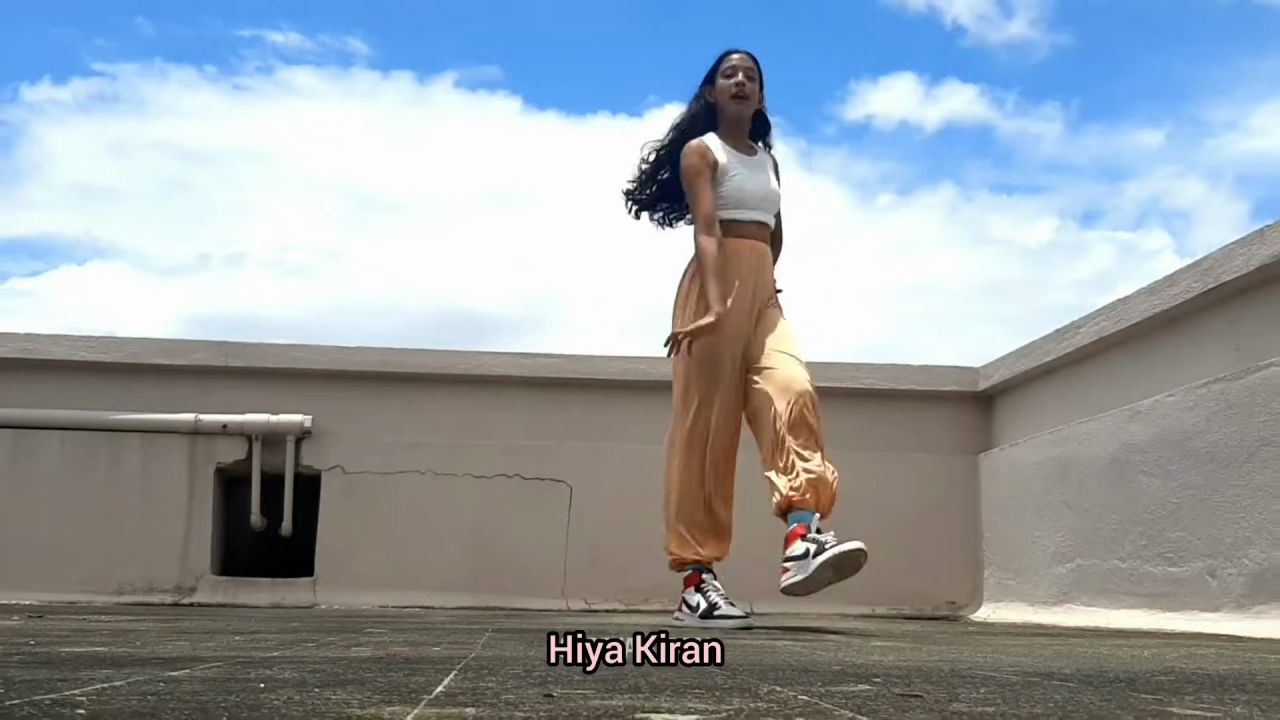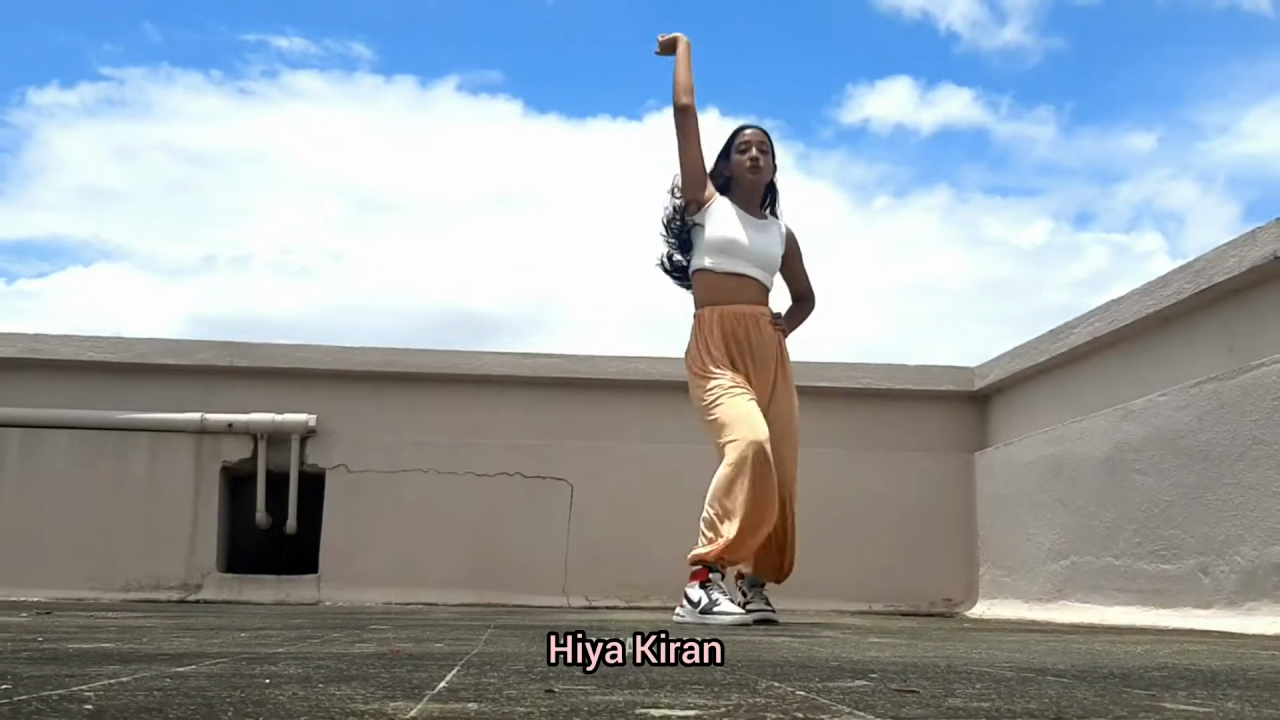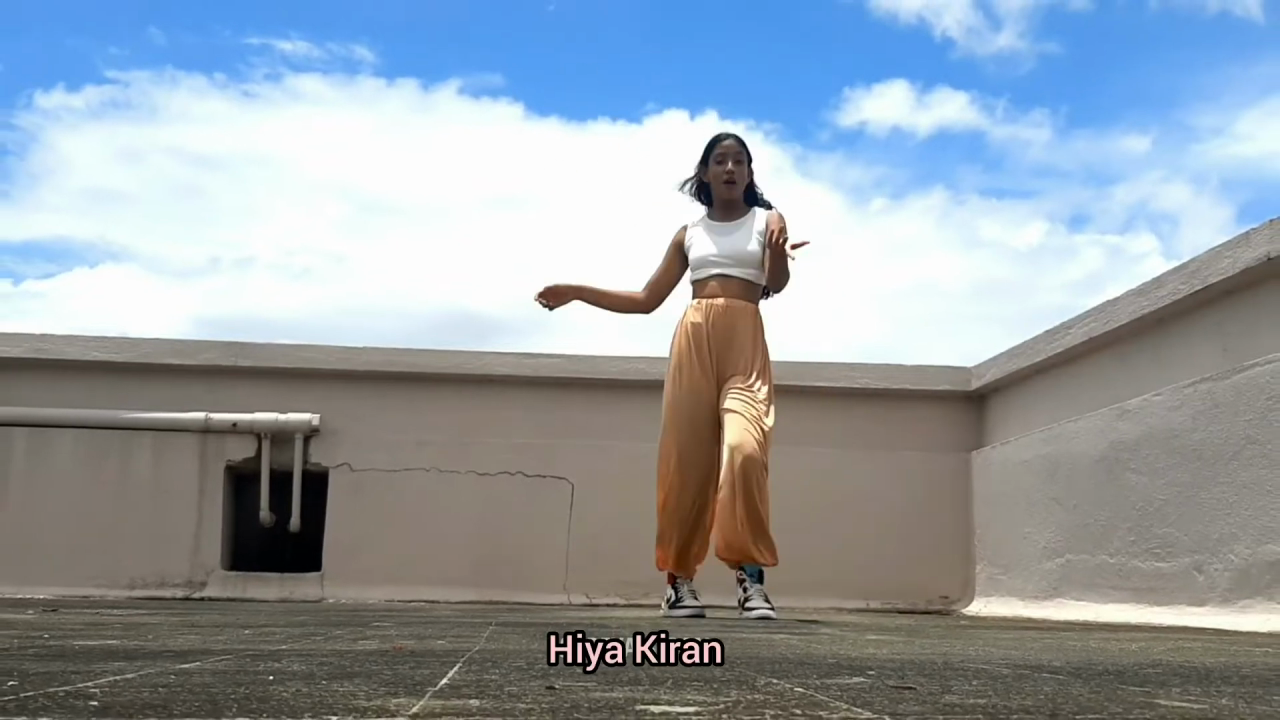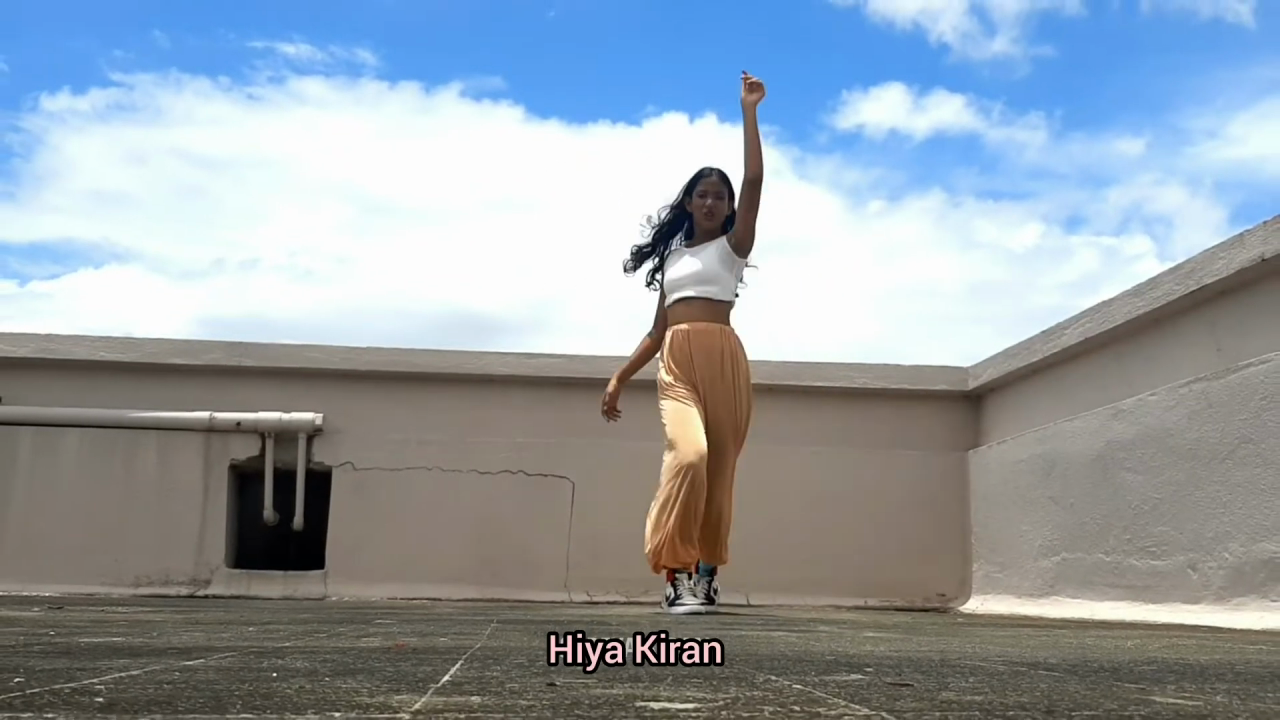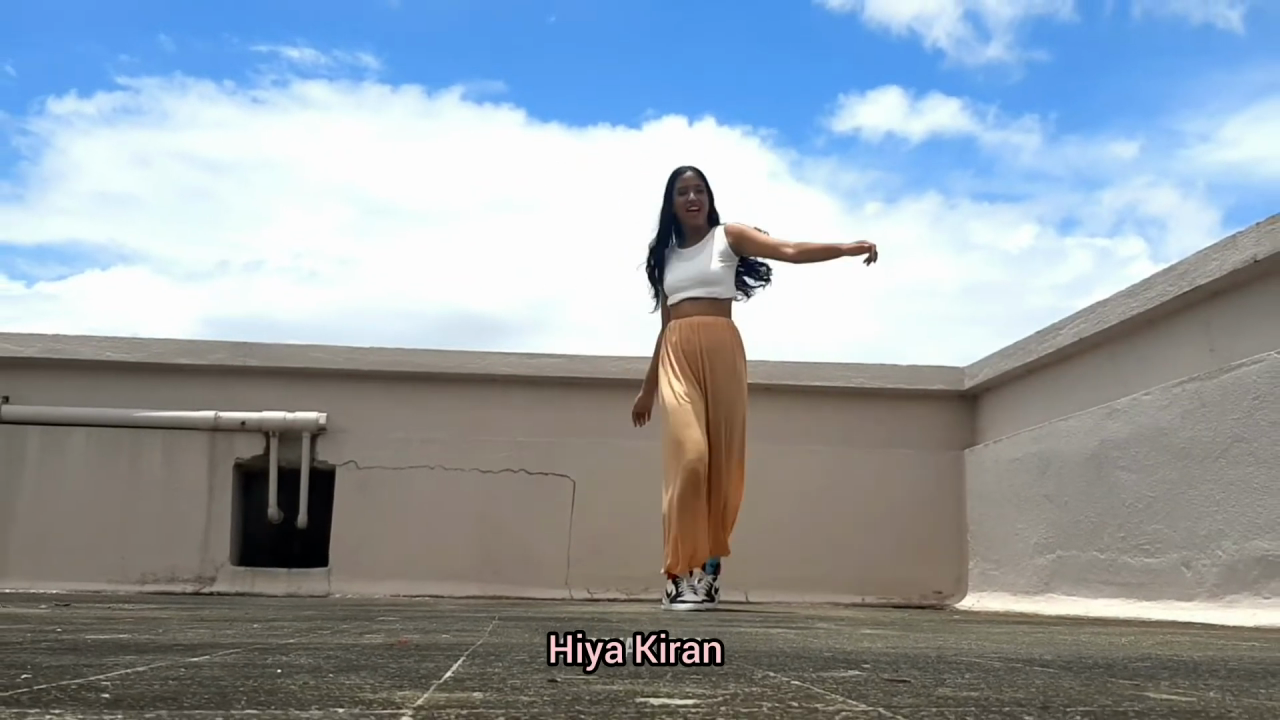
dt=0.5s
person 1, frame 1
left shoulder: (768, 161)
right shoulder: (698, 151)
right elbow: (705, 231)
left wrist: (761, 277)
right wrist: (712, 307)
left hip: (762, 293)
right hip: (713, 290)
left knee: (791, 393)
right knee: (705, 426)
left ankle: (804, 541)
right ankle: (696, 579)
person 1, frame 2
left shoulder: (781, 234)
right shoulder: (705, 200)
left elbow: (805, 296)
right elbow: (683, 111)
left wrist: (782, 326)
right wrist: (682, 50)
left hip: (766, 350)
right hip: (713, 347)
left knee: (776, 471)
right knee: (748, 446)
left ankle: (754, 584)
right ankle: (704, 580)
person 1, frame 3
left shoulder: (767, 220)
right shoulder: (688, 234)
left elbow: (776, 283)
right elbow: (645, 300)
left wrist: (777, 258)
right wrist: (579, 292)
left hip: (745, 340)
right hip: (694, 338)
left knee: (744, 452)
right knee: (684, 465)
left ankle: (752, 579)
right ankle: (677, 577)
person 1, frame 4
left shoulder: (734, 244)
right shoulder: (669, 257)
left elbow: (756, 184)
right elbow: (659, 328)
left wrist: (747, 114)
right wrist: (620, 380)
left hip: (724, 357)
right hip: (677, 365)
left knee: (717, 469)
right knee: (688, 455)
left ankle: (705, 571)
right ankle: (678, 574)
person 1, frame 5
left shoulder: (731, 236)
right shoulder: (666, 257)
left elbow: (793, 251)
left wrist: (849, 248)
right wrist: (647, 389)
left hip: (724, 350)
right hip: (677, 362)
left knee: (725, 465)
right knee: (689, 460)
left ankle: (708, 568)
right ankle: (679, 575)
